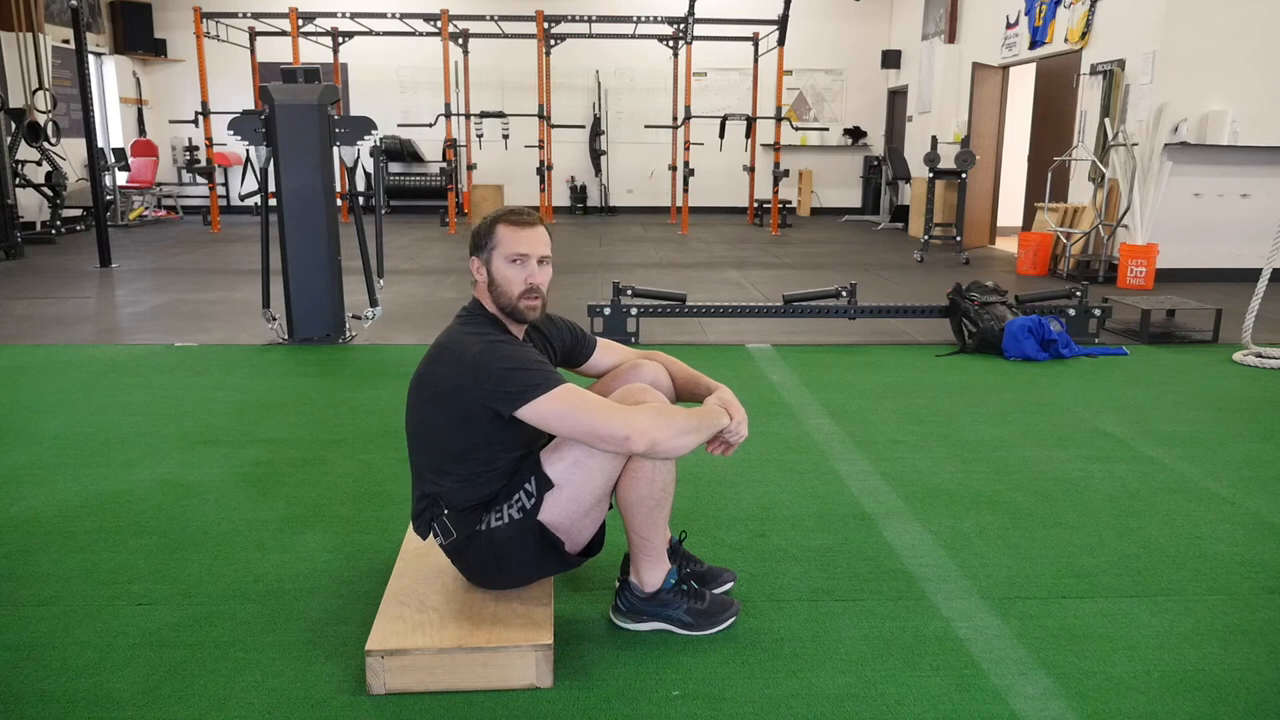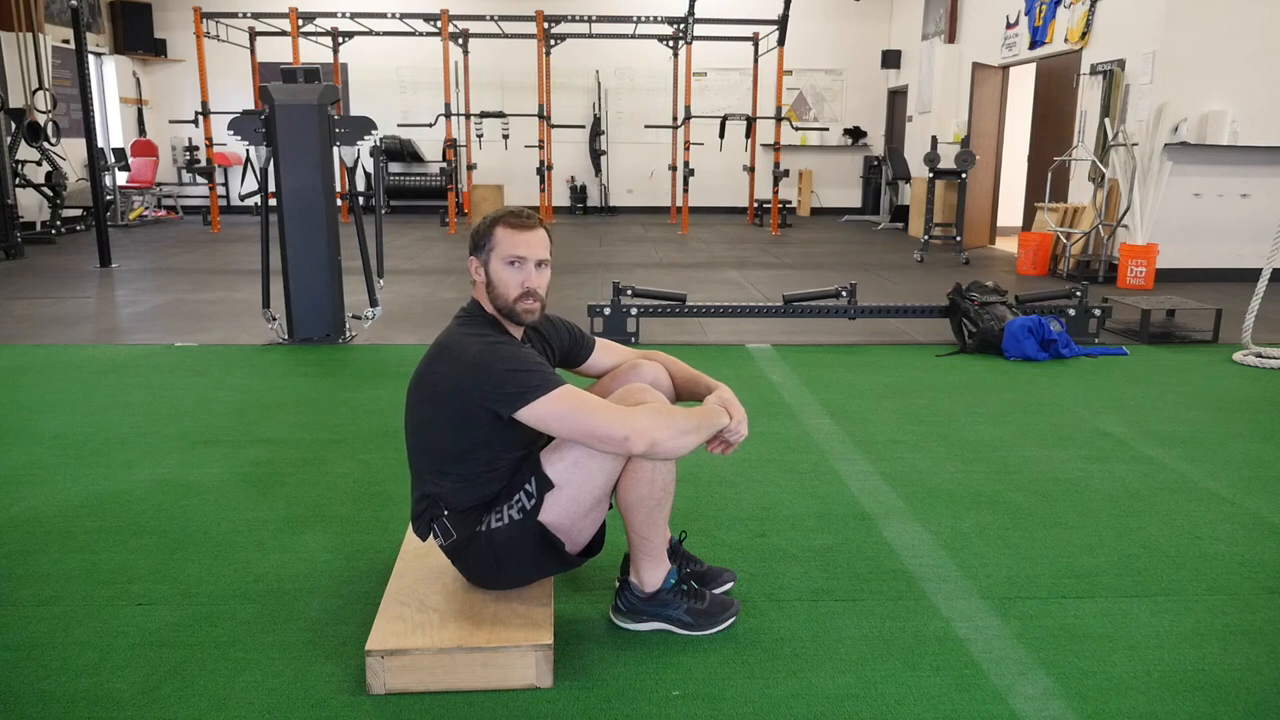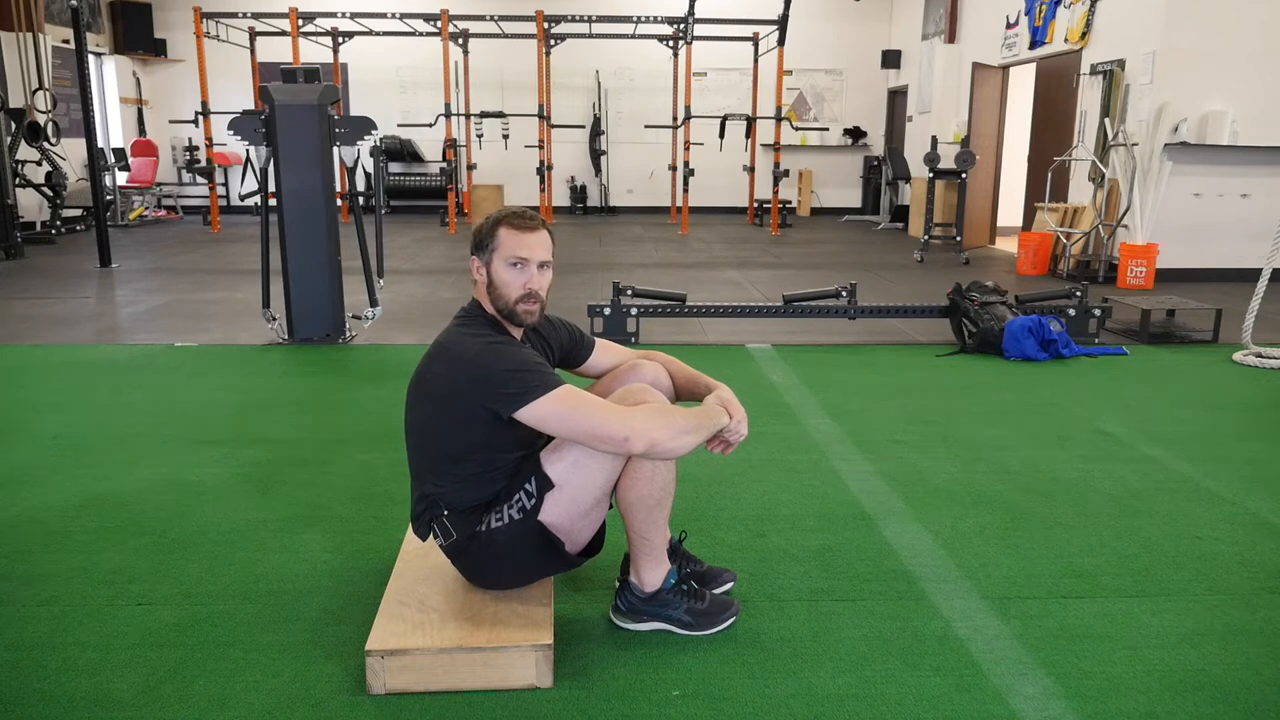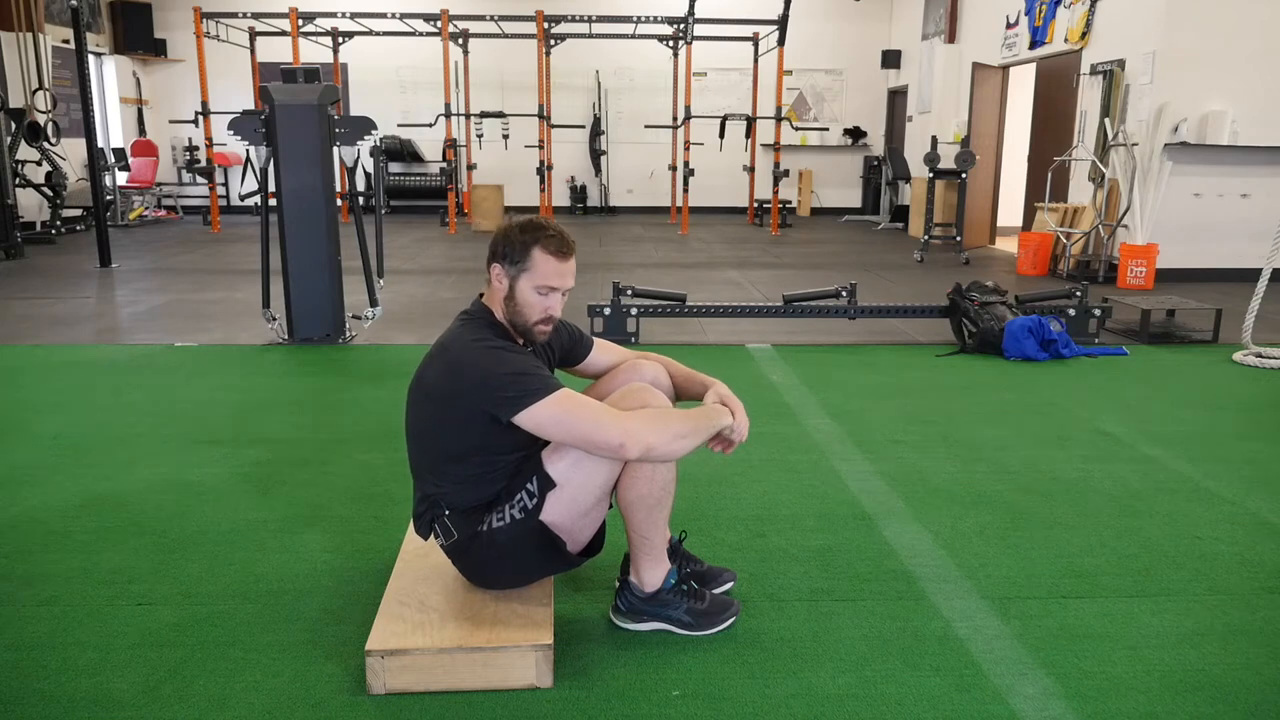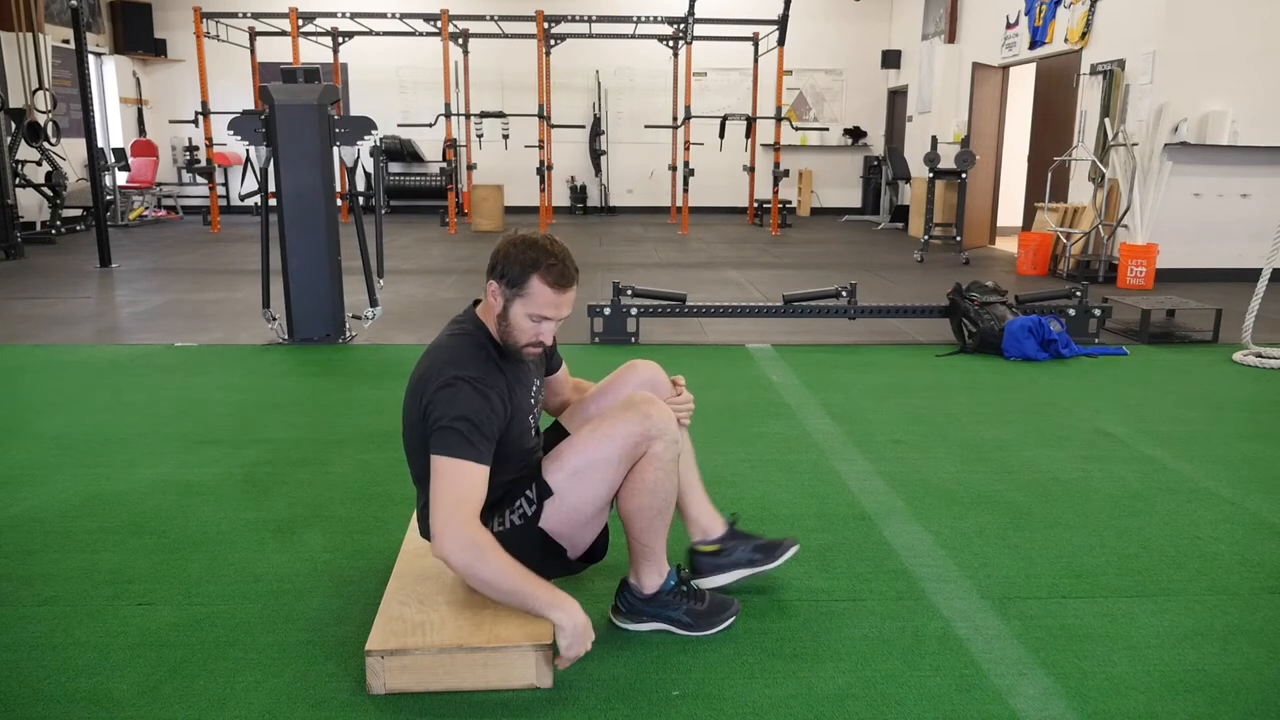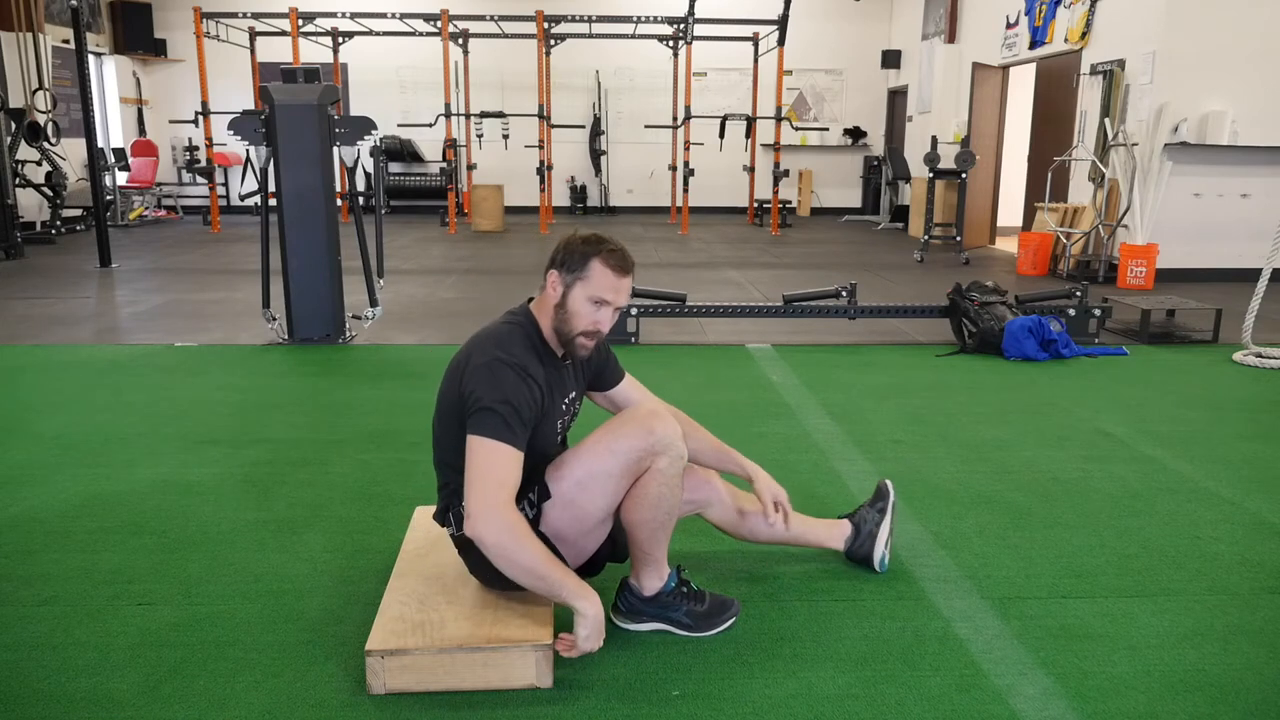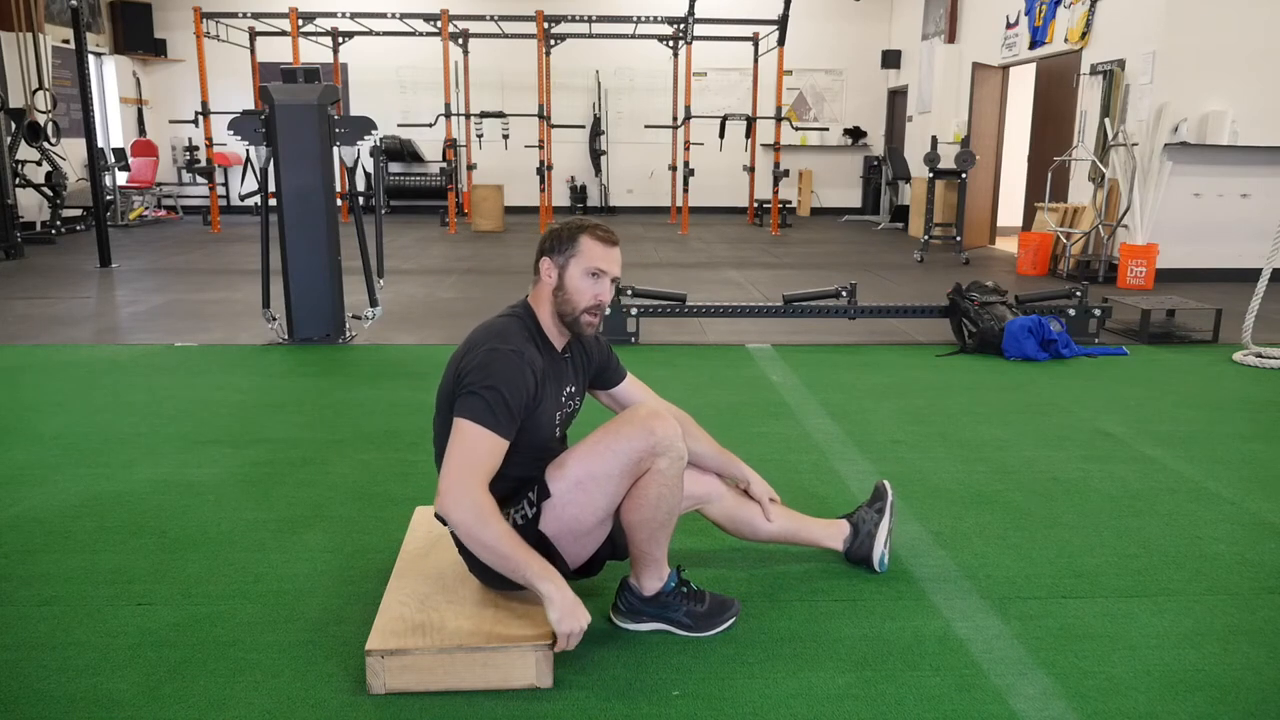
dt=0.7s
person 1, frame 1
left shoulder: (535, 326)
right shoulder: (483, 355)
left elbow: (647, 359)
right elbow: (631, 434)
left wrist: (716, 391)
right wrist: (717, 417)
right hip: (484, 537)
left knee: (646, 377)
right knee: (640, 419)
left ankle: (657, 552)
right ankle: (649, 591)
person 1, frame 2
left shoulder: (535, 326)
right shoulder: (480, 356)
left elbow: (643, 359)
right elbow: (631, 435)
left wrist: (715, 390)
right wrist: (717, 416)
left hip: (515, 486)
right hip: (485, 538)
left knee: (646, 376)
right knee: (641, 418)
left ankle: (657, 551)
right ankle: (650, 590)
person 1, frame 3
left shoulder: (534, 326)
right shoulder: (480, 357)
left elbow: (643, 359)
right elbow: (630, 435)
left wrist: (715, 389)
right wrist: (716, 416)
left hip: (514, 485)
right hip: (485, 537)
left knee: (646, 377)
right knee: (640, 418)
left ankle: (658, 552)
right ankle: (650, 591)
person 1, frame 4
left shoulder: (533, 325)
right shoulder: (481, 360)
left elbow: (637, 361)
right elbow: (626, 440)
left wrist: (710, 386)
right wrist: (717, 416)
left hip: (513, 488)
right hip: (488, 538)
left knee: (646, 377)
right knee: (642, 411)
left ankle: (659, 551)
right ankle: (650, 591)
person 1, frame 5
left shoulder: (517, 330)
right shoulder: (462, 383)
left elbow: (566, 393)
right elbow: (453, 539)
left wrist: (662, 396)
right wrist: (562, 611)
right hip: (504, 536)
left knee: (645, 377)
right knee: (648, 420)
left ankle: (712, 542)
right ankle: (650, 593)
person 1, frame 6
left shoulder: (578, 336)
right shoulder: (505, 368)
left elbow: (657, 409)
right elbow: (486, 521)
left wrist: (750, 468)
right wrist: (584, 600)
left hip: (543, 505)
right hip: (506, 547)
left knee: (702, 485)
right knee: (654, 432)
left ankle: (847, 536)
right ankle: (650, 594)
person 1, frame 7
left shoulder: (579, 340)
right shoulder: (505, 359)
left elbow: (663, 410)
right elbow: (457, 498)
left wrist: (742, 472)
right wrist: (553, 589)
left hip: (545, 506)
right hip: (512, 539)
left knee: (704, 484)
right knee: (653, 432)
left ankle: (848, 537)
right ankle: (650, 594)
